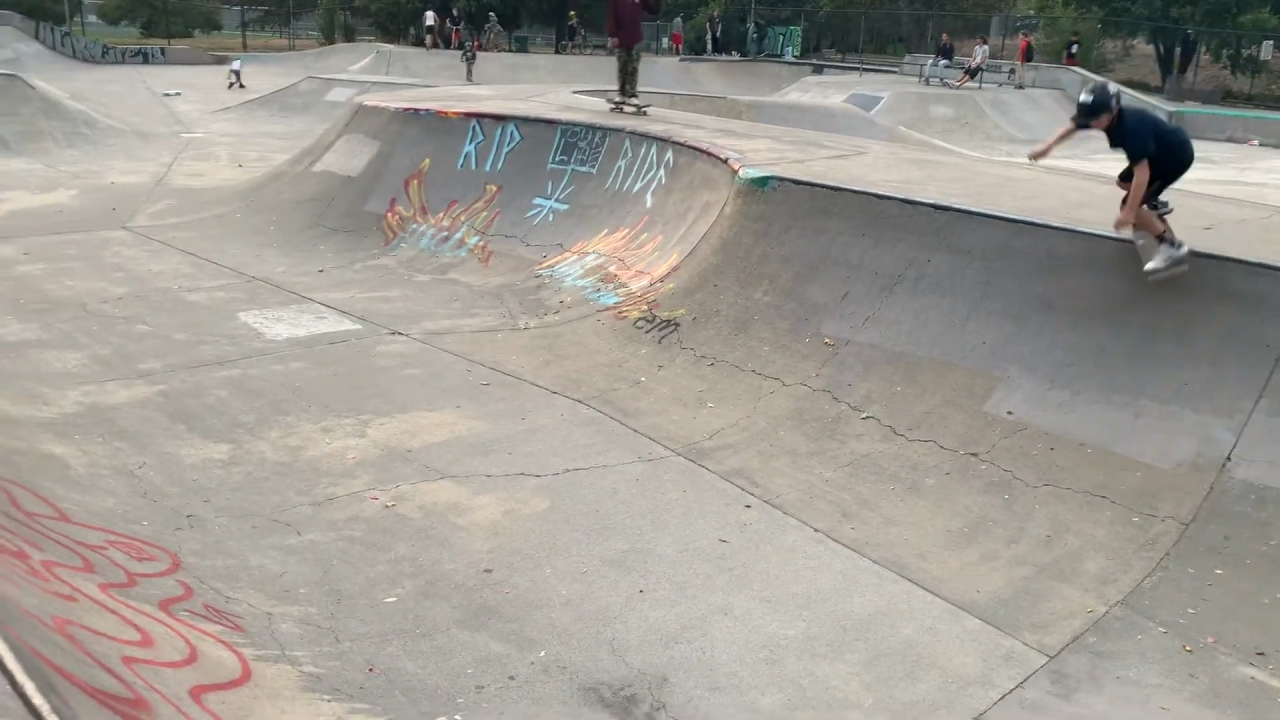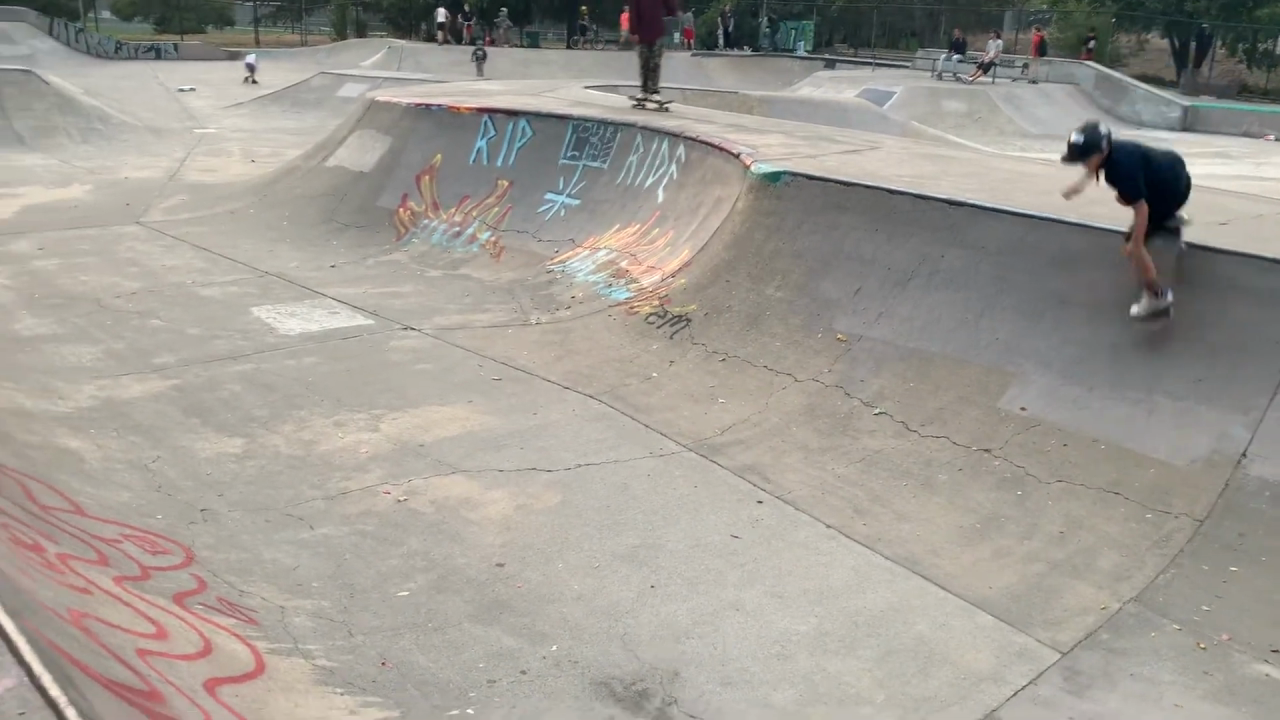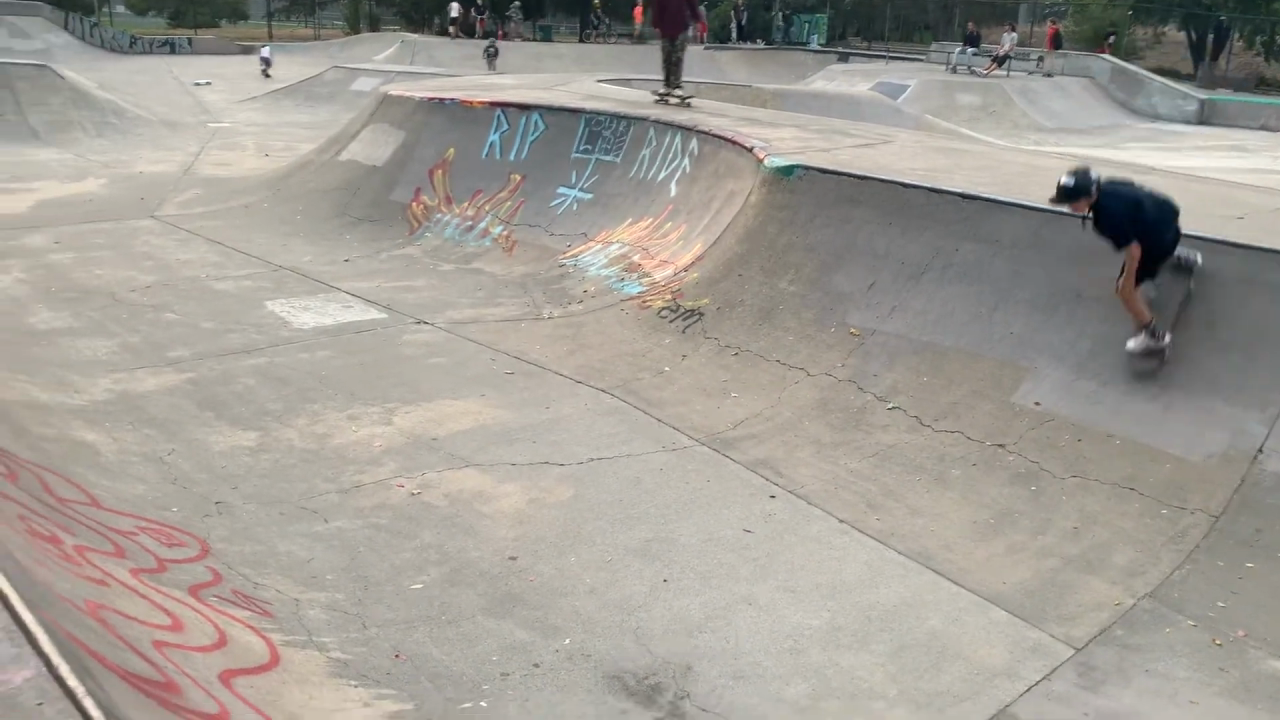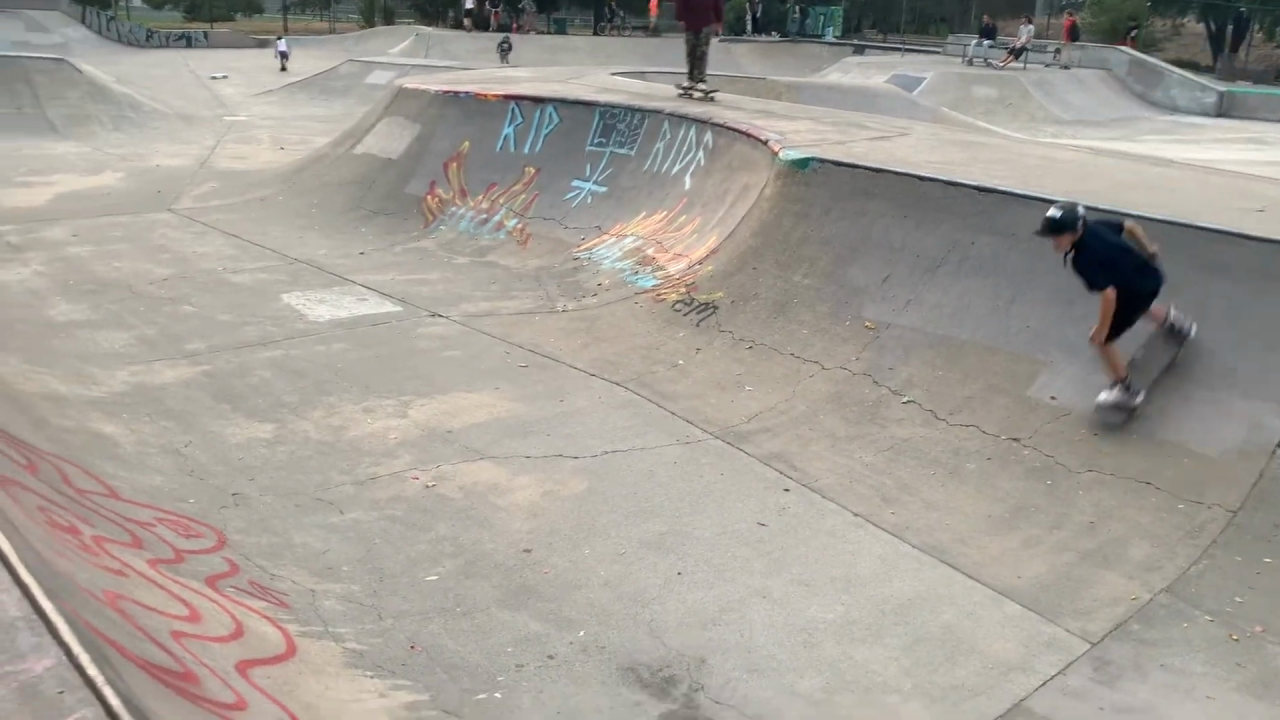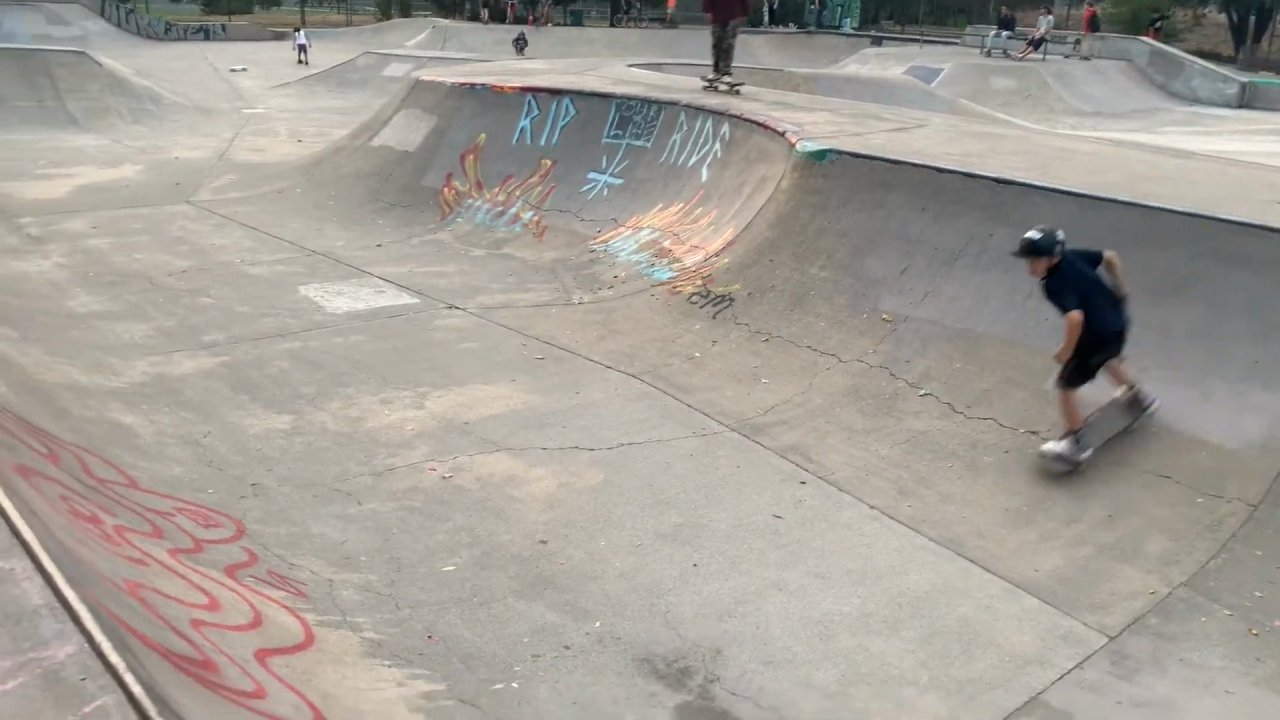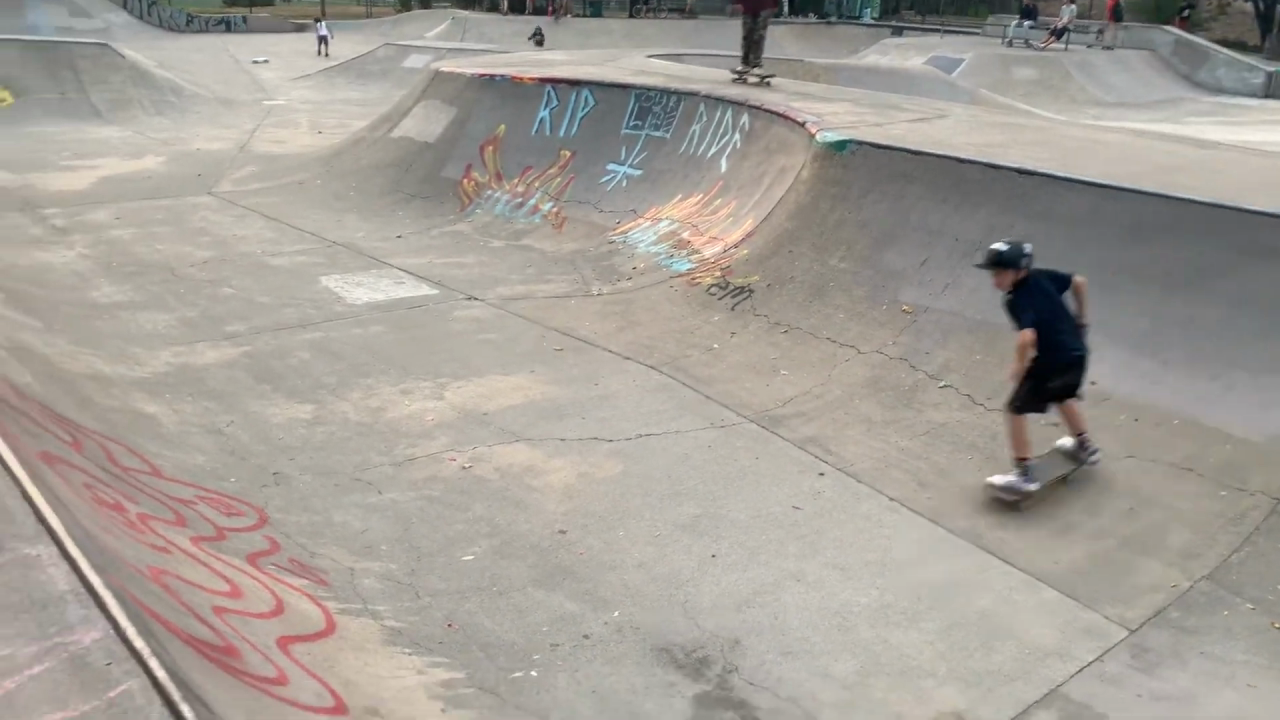
dt=0.1s
person 1, frame 1
left shoulder: (1131, 129)
right shoulder: (1104, 114)
left elbow: (1142, 172)
right elbow: (1075, 126)
left wrist: (1129, 212)
right wrist: (1047, 146)
left hip: (1177, 158)
right hip: (1159, 154)
left knee: (1130, 208)
right knee: (1125, 183)
left ankle: (1171, 247)
right ankle: (1155, 206)
person 1, frame 2
left shoulder: (1125, 171)
right shoulder: (1112, 151)
left elbow: (1142, 210)
left wrist: (1135, 243)
right wrist: (1082, 182)
left hip: (1172, 189)
left knee: (1132, 247)
right knee: (1123, 198)
left ankle: (1156, 296)
right ankle: (1170, 220)
person 1, frame 3
left shoulder: (1109, 215)
right shoulder: (1105, 188)
left elbow: (1133, 250)
right elbow: (1132, 189)
left wrist: (1128, 280)
left hip: (1161, 236)
left knee: (1125, 290)
left ankle: (1153, 336)
right ankle: (1180, 257)
person 1, frame 4
left shoulder: (1087, 259)
right shoulder: (1094, 227)
left elbow: (1108, 295)
right elbow: (1129, 225)
left wrist: (1101, 327)
right wrist: (1148, 248)
left hip: (1138, 290)
right hip: (1149, 275)
left knee: (1102, 340)
left ankle: (1126, 390)
right ankle: (1173, 321)
person 1, frame 5
left shoulder: (1056, 284)
right shoulder: (1076, 258)
left elbow: (1075, 319)
right elbow: (1110, 256)
left wrist: (1066, 349)
right wrist: (1120, 288)
left hip: (1098, 334)
right hip: (1117, 324)
left knee: (1065, 384)
right knee: (1106, 358)
left ankle: (1074, 443)
right ankle: (1138, 397)
person 1, frame 6
left shoulder: (1019, 300)
right shoulder: (1040, 277)
left elbow: (1026, 338)
right elbow: (1079, 281)
left wrist: (1019, 368)
right wrist: (1081, 318)
left hip: (1054, 359)
right hip: (1076, 351)
left knee: (1016, 410)
right knee: (1065, 396)
left ankle: (1022, 475)
right ankle: (1085, 447)
